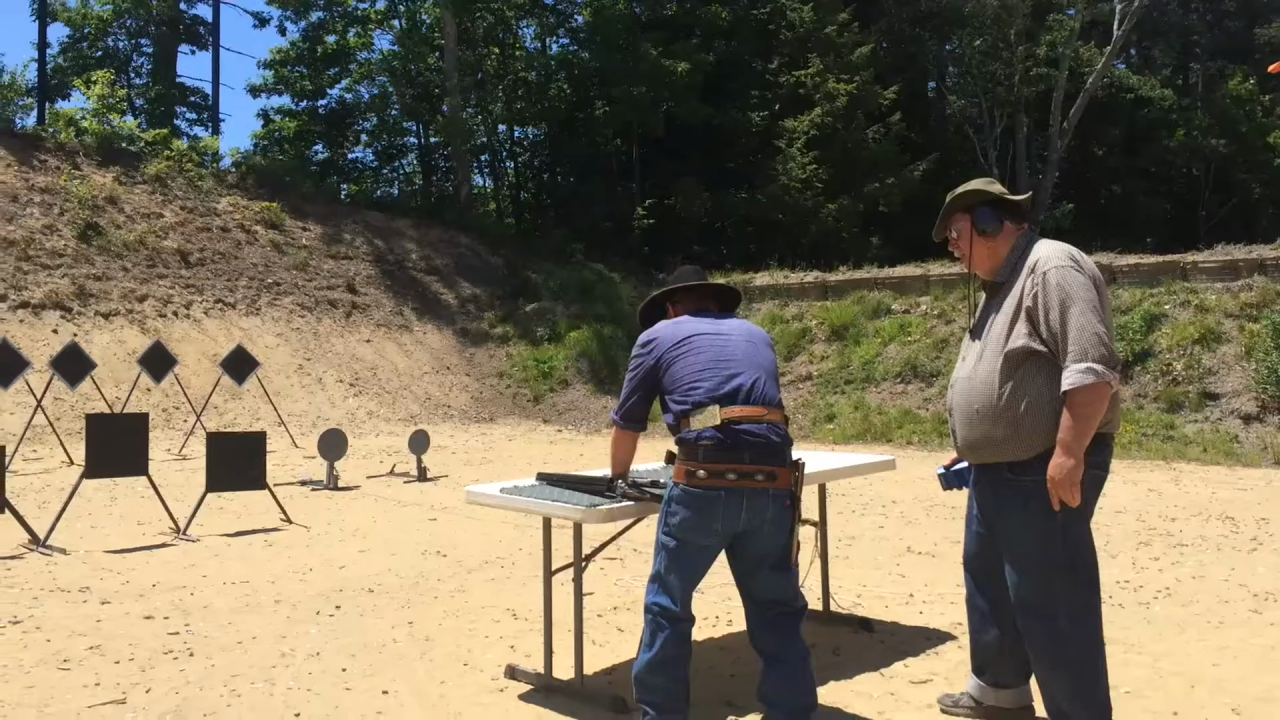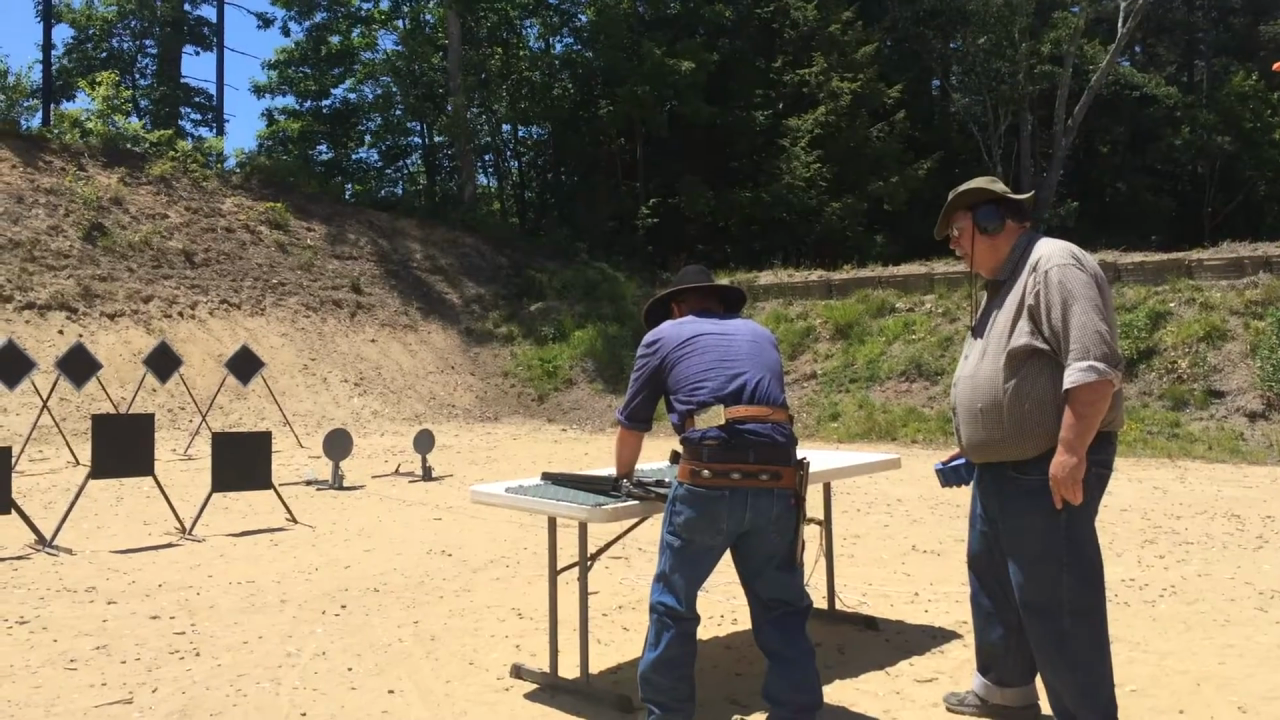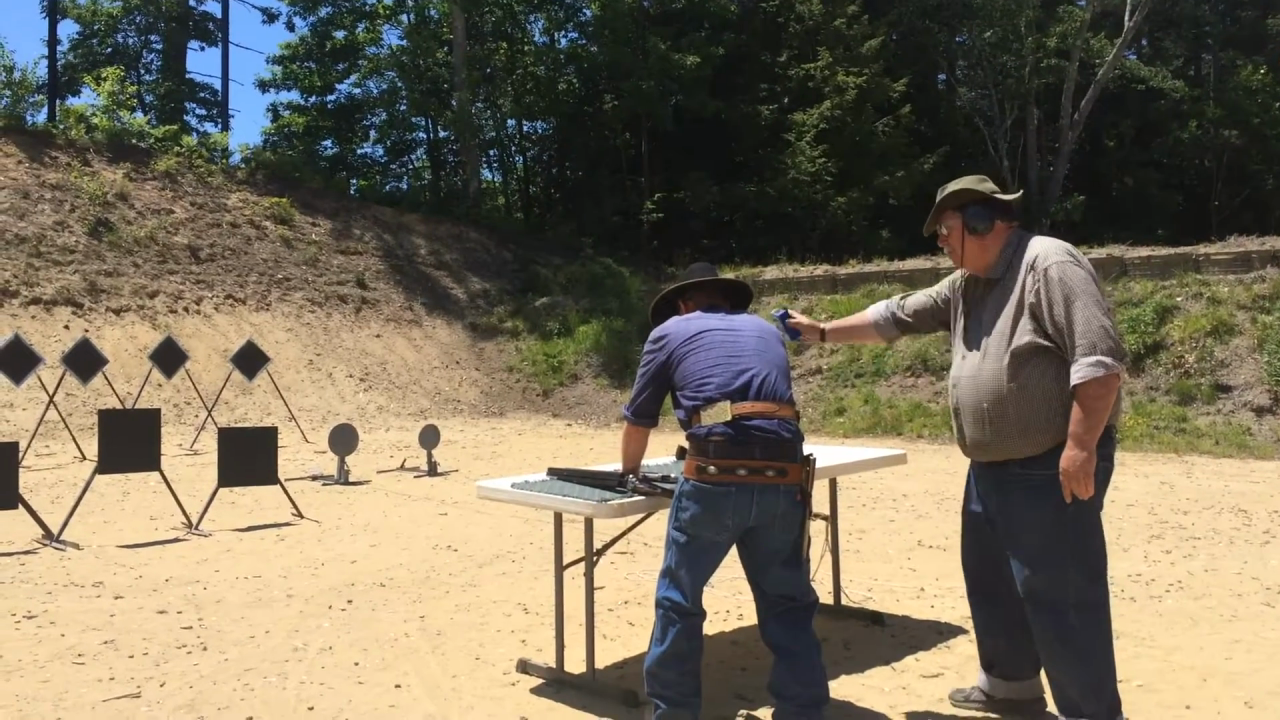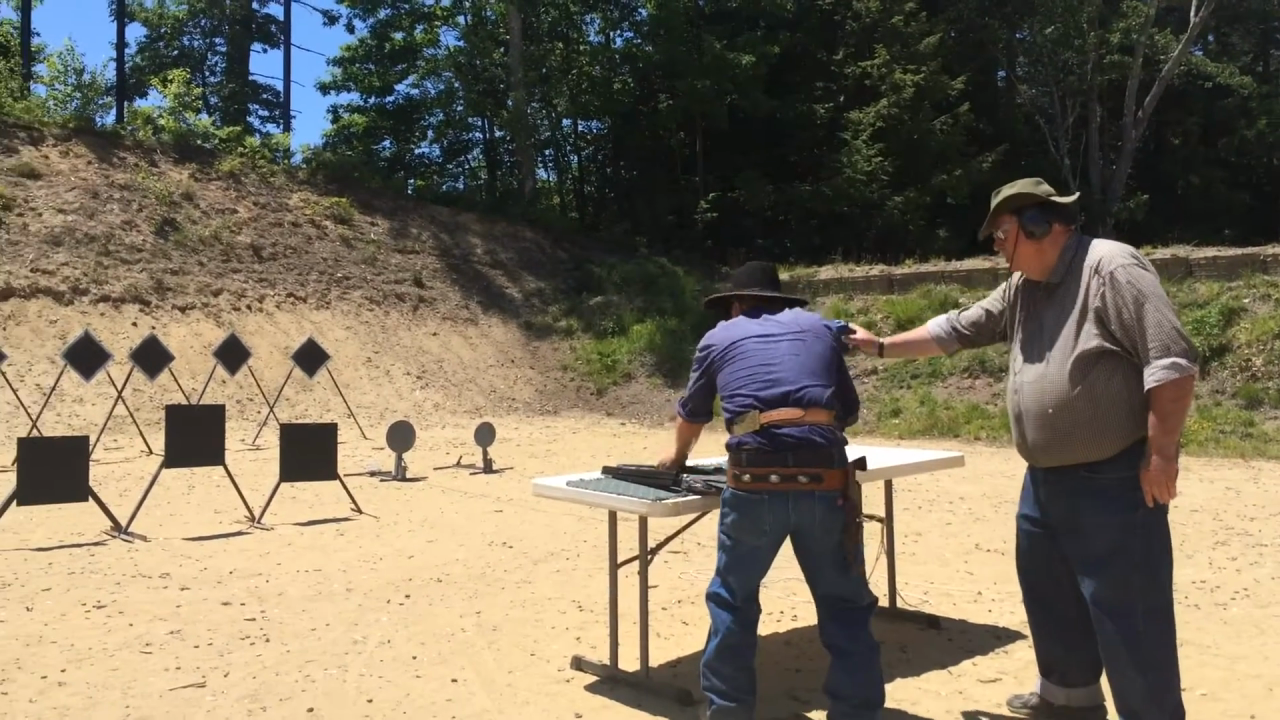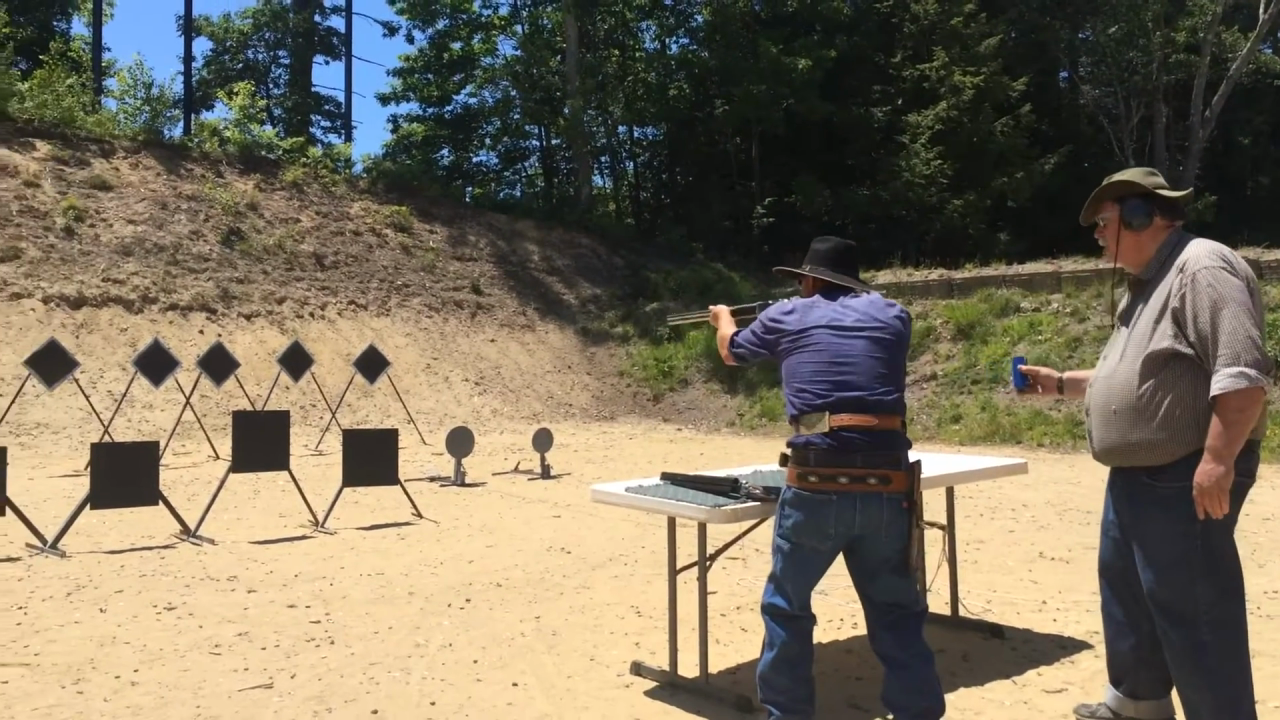
dt=0.7s
person 1, frame 1
left shoulder: (1054, 268)
right shoulder: (1002, 284)
left elbow: (1093, 367)
left wrist: (1069, 454)
right wrist: (973, 448)
left hip: (1046, 471)
right hip: (997, 469)
left knee: (1050, 599)
right knee: (988, 581)
person 1, frame 2
left shoulder: (1055, 266)
right shoulder: (1003, 281)
left elbow: (1094, 366)
left wrist: (1070, 453)
right wrist: (974, 447)
left hip: (1049, 470)
right hip: (1000, 468)
left knee: (1054, 598)
right knee: (992, 579)
person 1, frame 3
left shoulder: (1051, 265)
right shoulder: (967, 284)
left elbow: (1100, 359)
right elbow: (898, 315)
left wrist: (1081, 447)
right wrist: (824, 331)
left hip: (1050, 470)
right hip: (992, 468)
left knee: (1059, 592)
right knee: (991, 581)
person 1, frame 4
left shoulder: (1113, 268)
right shoulder: (1022, 288)
left elbow: (1172, 362)
right elbow: (958, 329)
left wrist: (1161, 452)
right wrist: (882, 345)
left hip: (1114, 478)
right hip: (1047, 476)
left knee: (1123, 600)
right knee: (1048, 586)
person 1, frame 5
left shoulder: (1203, 268)
right shoulder: (1144, 284)
left elbow: (1244, 372)
left wrist: (1218, 460)
right wrist: (1061, 383)
left hip: (1185, 482)
right hip: (1134, 478)
left knee: (1190, 607)
right knee: (1127, 592)
person 2, frame 1
left shoulder: (658, 337)
right shoulder: (756, 334)
left elbow: (626, 425)
left wrist: (618, 477)
left hip: (704, 484)
right hip: (771, 482)
left knee: (668, 607)
right knee: (777, 609)
person 2, frame 2
left shoulder: (662, 337)
right shoulder: (760, 334)
left elbow: (631, 424)
left wrist: (623, 477)
left hip: (708, 483)
right hip: (775, 481)
left knee: (672, 606)
right knee: (782, 608)
person 2, frame 3
left shoulder: (669, 332)
right shoulder: (767, 330)
left elbow: (638, 420)
left wrist: (629, 471)
left hip: (714, 477)
right hip: (783, 477)
left knee: (678, 601)
right knee: (788, 604)
person 2, frame 4
left shoulder: (717, 338)
right shoulder: (819, 326)
left elbow: (692, 414)
right elbow: (849, 409)
left wrist: (677, 457)
left hip: (754, 483)
right hip: (824, 479)
left knee: (732, 601)
right knee: (845, 604)
person 2, frame 5
left shoulder: (787, 316)
right shoulder: (892, 315)
left elbow: (732, 351)
left wrist: (723, 319)
left hip: (817, 485)
right hip: (887, 485)
left knee: (787, 608)
right knee: (896, 613)
